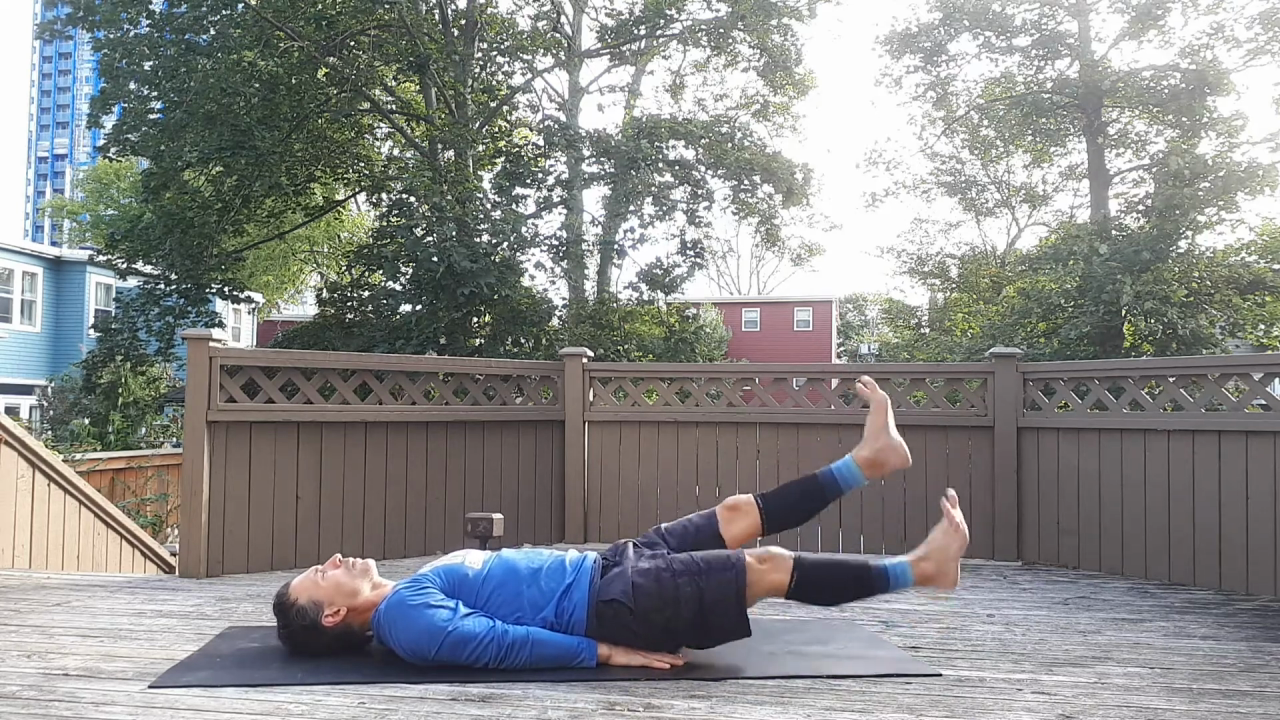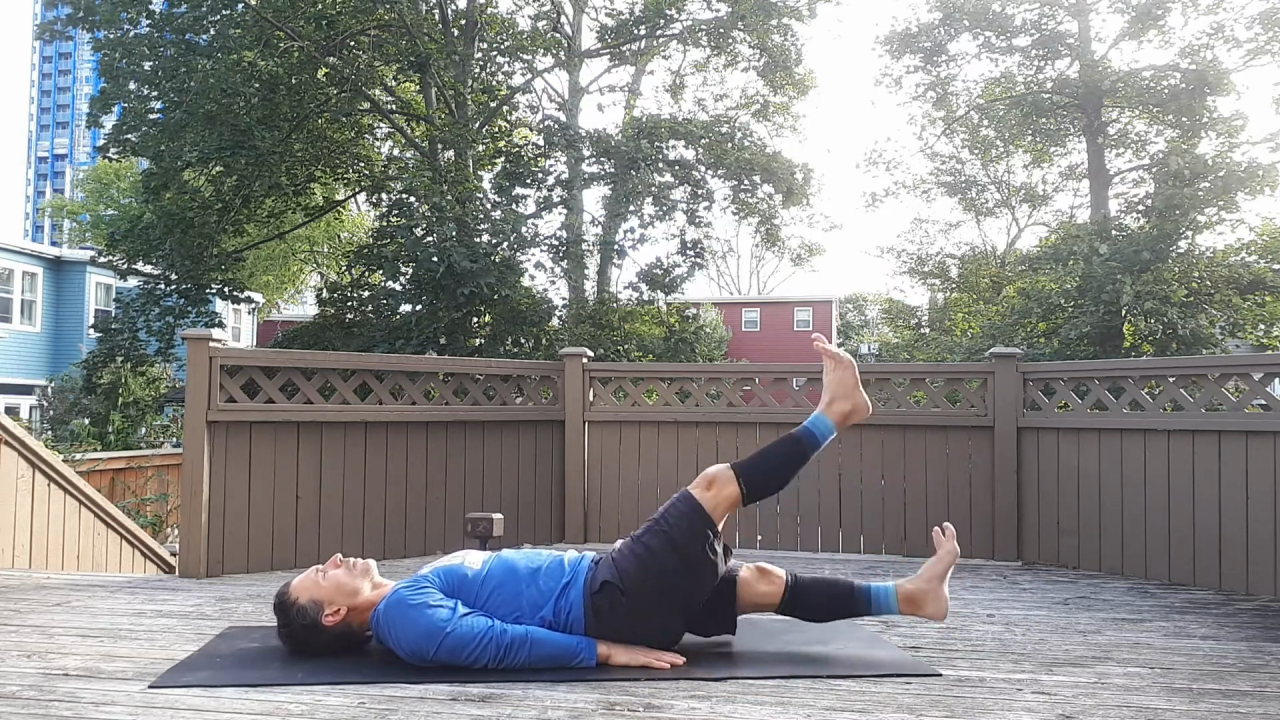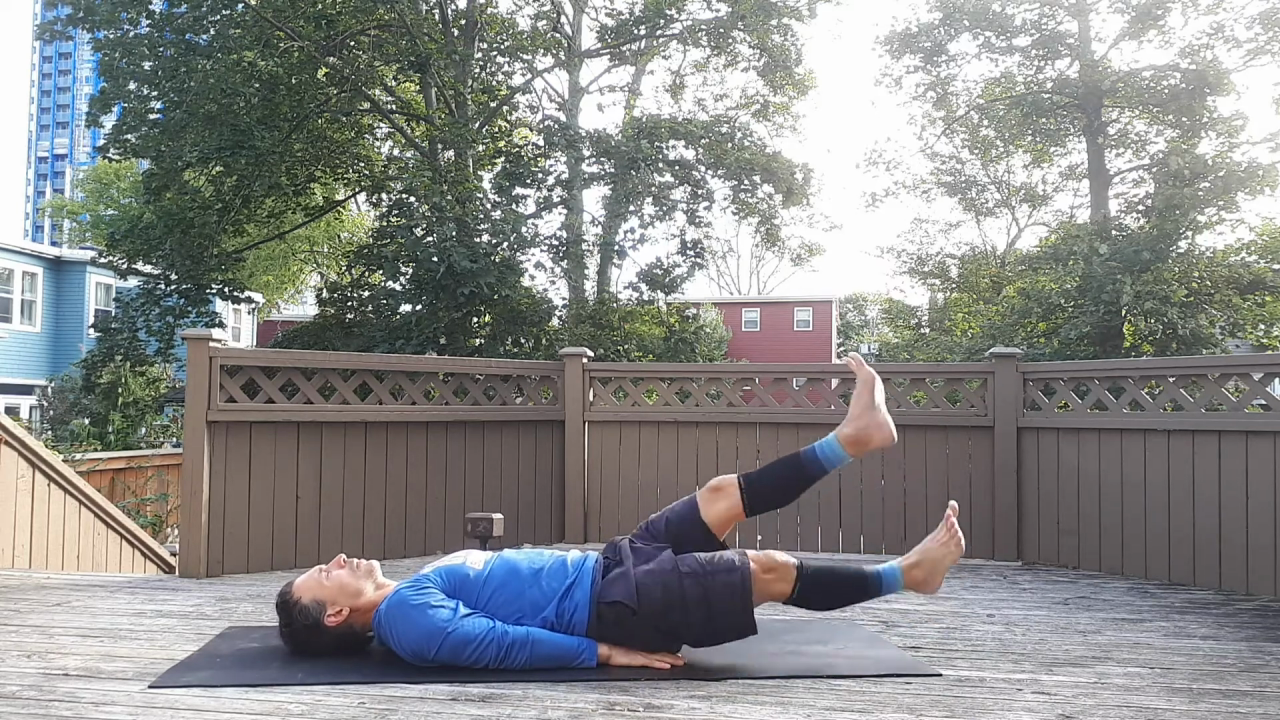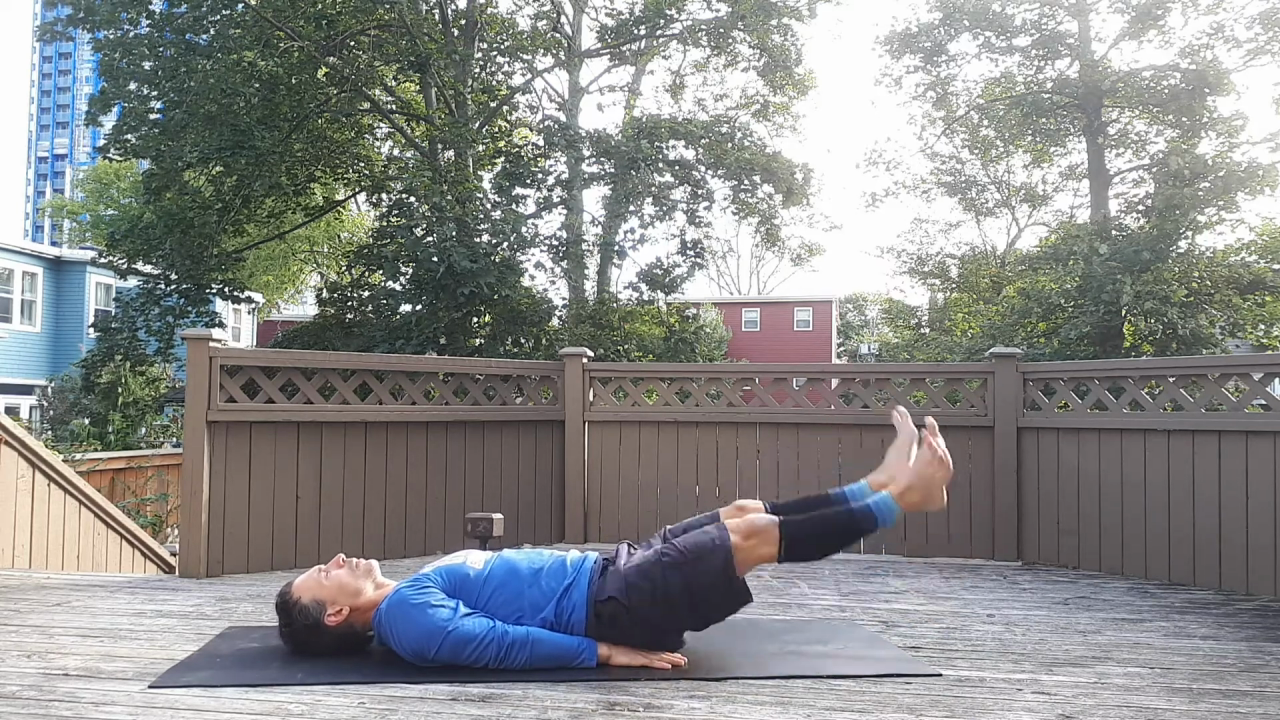
dt=0.4s
person 1, frame 1
left shoulder: (415, 588)
right shoulder: (407, 621)
right elbow: (504, 643)
right wrist: (609, 649)
left hip: (608, 570)
right hip: (612, 600)
left knee: (745, 515)
right knee: (773, 567)
left ankle: (870, 460)
right ankle: (916, 571)
person 1, frame 2
left shoulder: (415, 591)
right shoulder: (405, 619)
right elbow: (502, 644)
right wrist: (607, 649)
left hip: (600, 577)
right hip: (611, 604)
left knee: (763, 583)
right knee: (717, 485)
left ankle: (909, 594)
right ankle: (830, 416)
person 1, frame 3
left shoulder: (415, 592)
right shoulder: (406, 620)
right elbow: (503, 644)
right wrist: (609, 651)
left hip: (606, 571)
right hip: (612, 606)
left knee: (724, 494)
right knee: (770, 568)
left ankle: (852, 436)
right ankle: (900, 576)
person 1, frame 4
left shoulder: (411, 591)
right shoulder: (403, 619)
right elbow: (498, 642)
right wrist: (610, 651)
left hip: (603, 578)
right hip: (609, 607)
left knee: (747, 520)
right knee: (755, 532)
left ankle: (881, 492)
right ankle: (898, 498)
